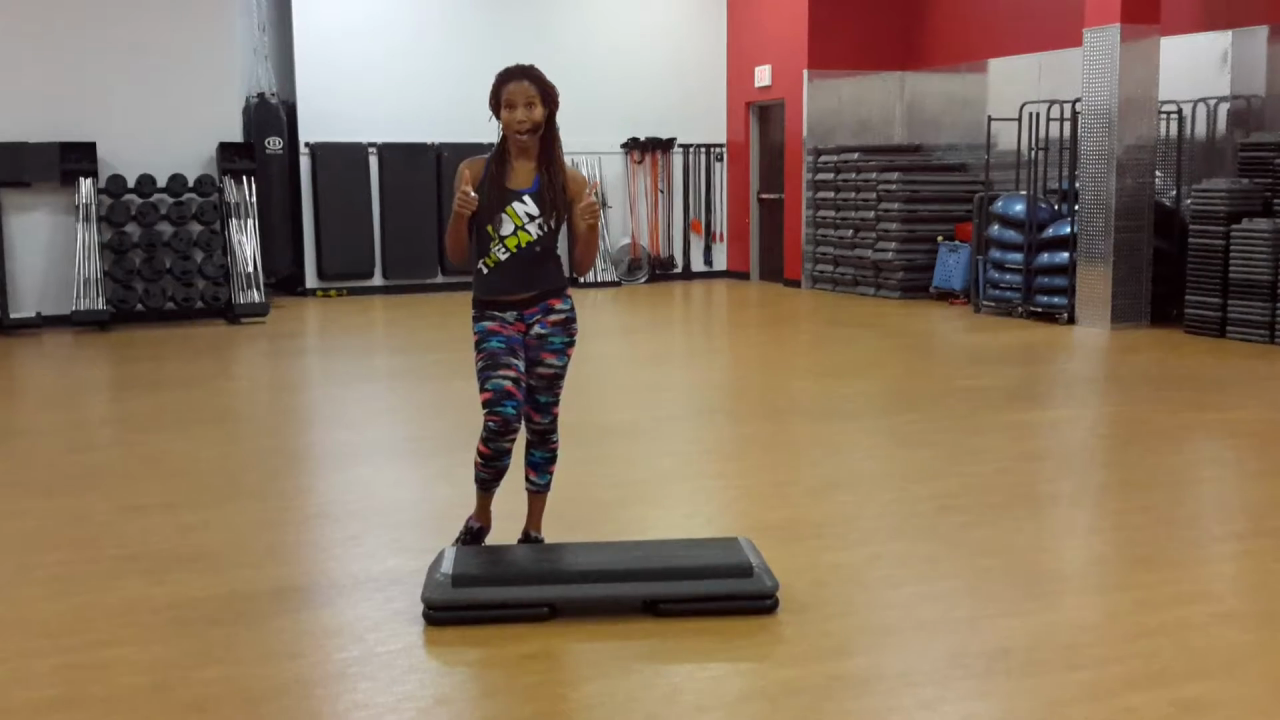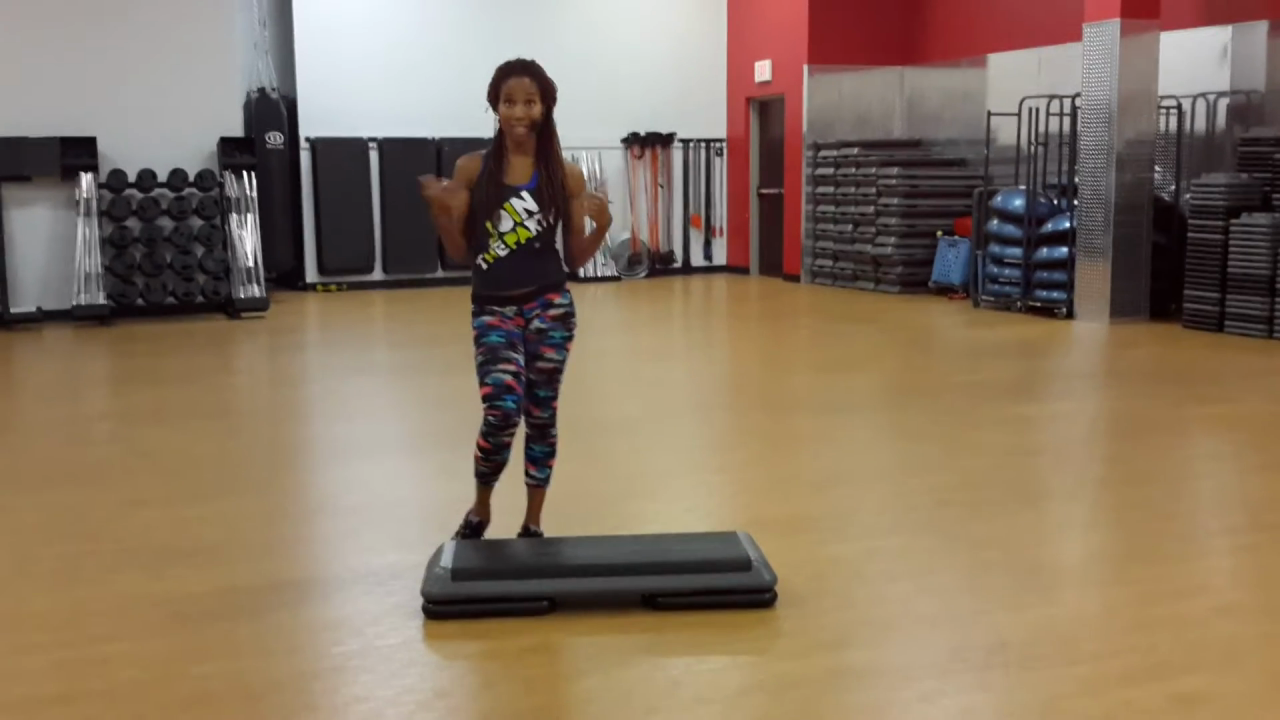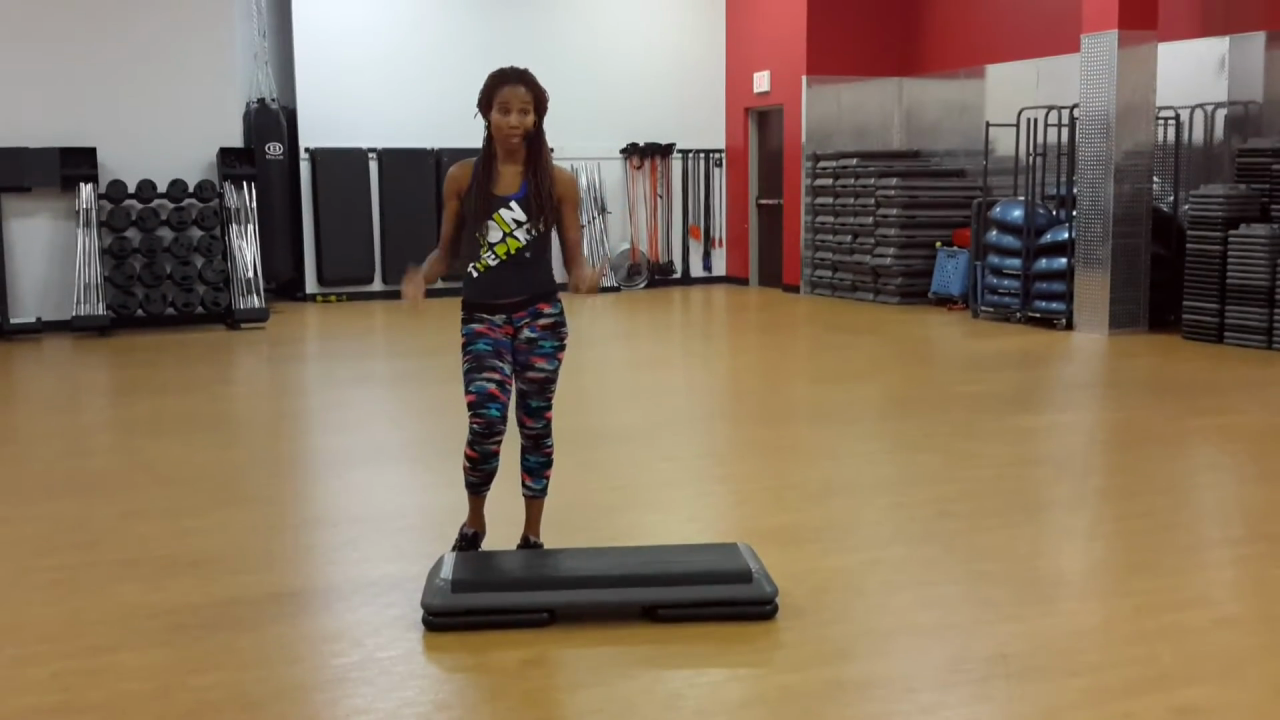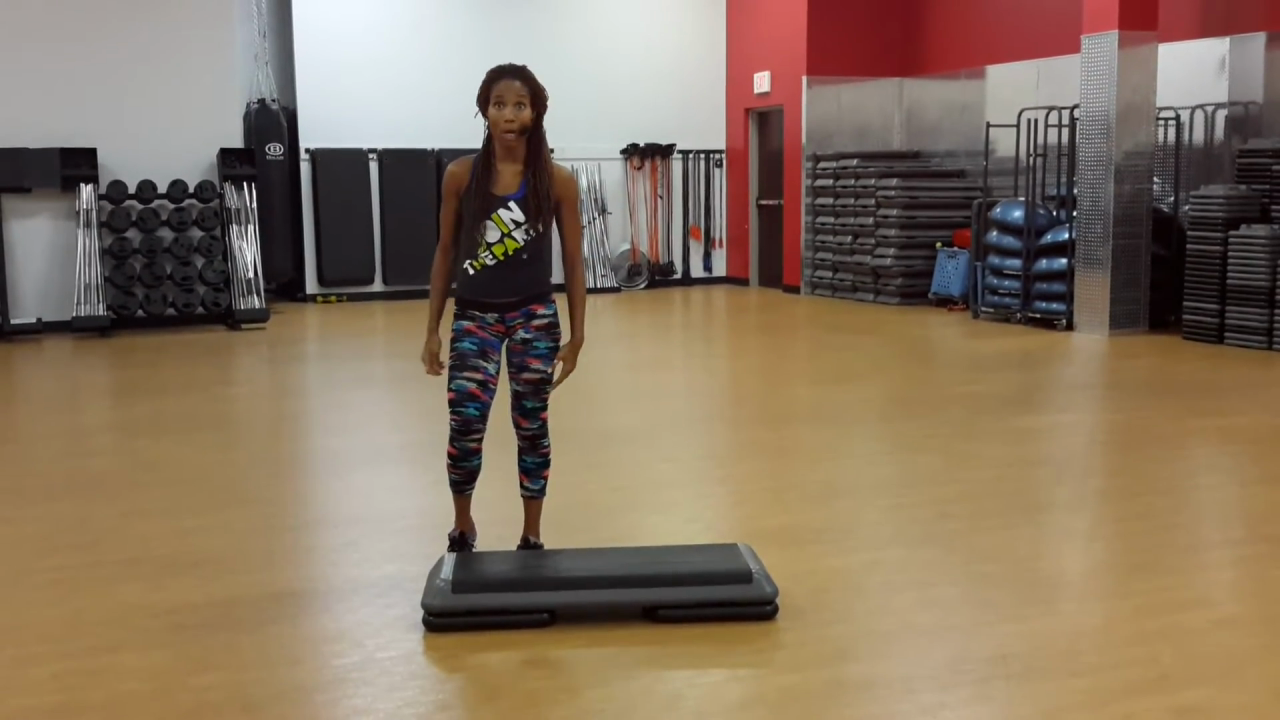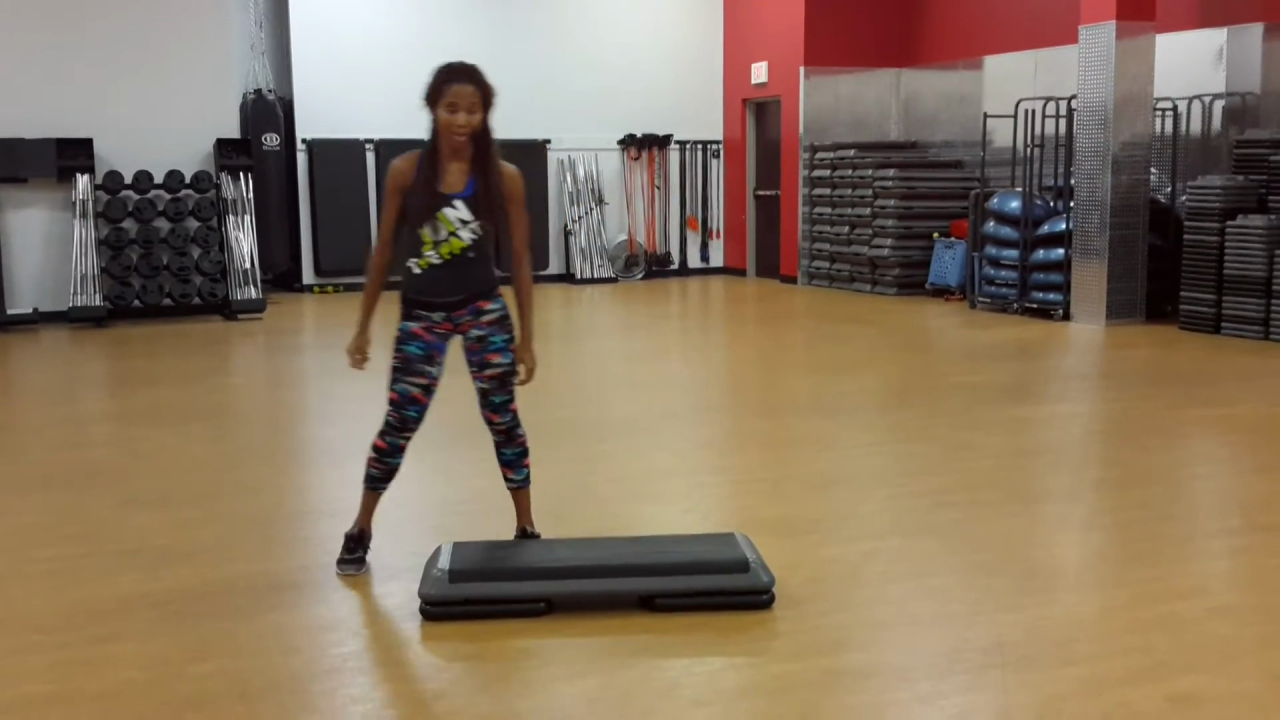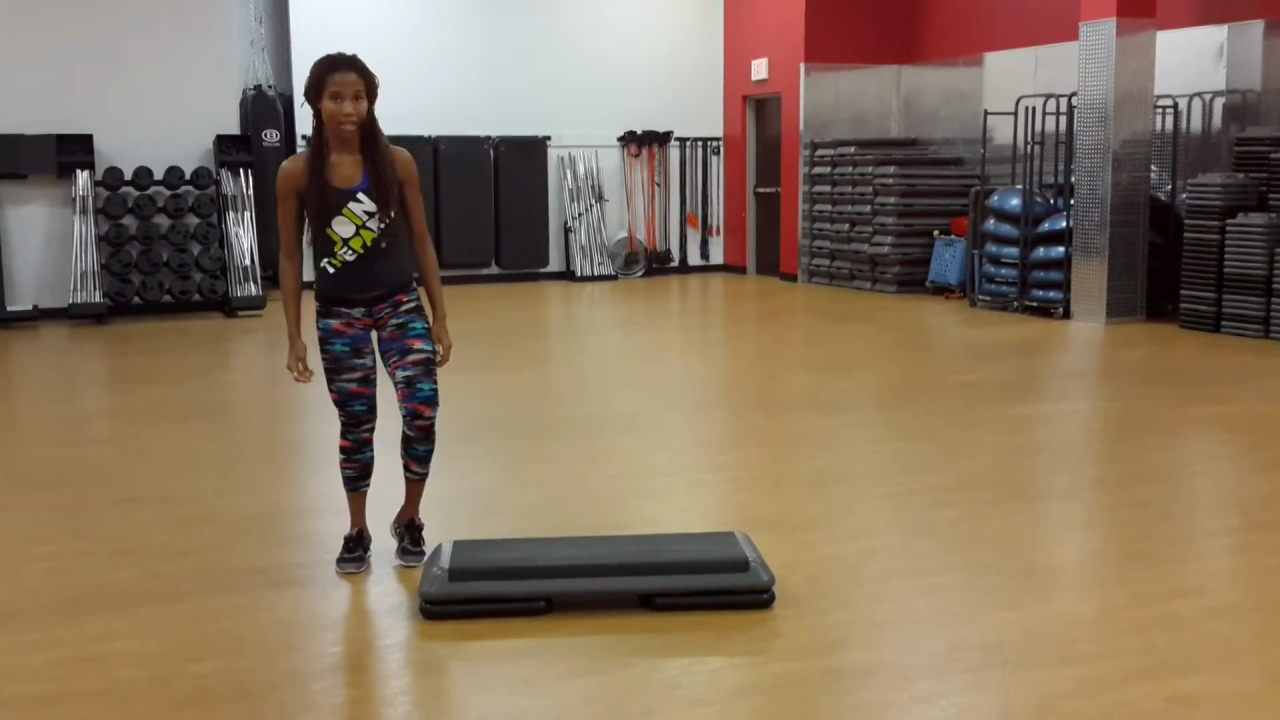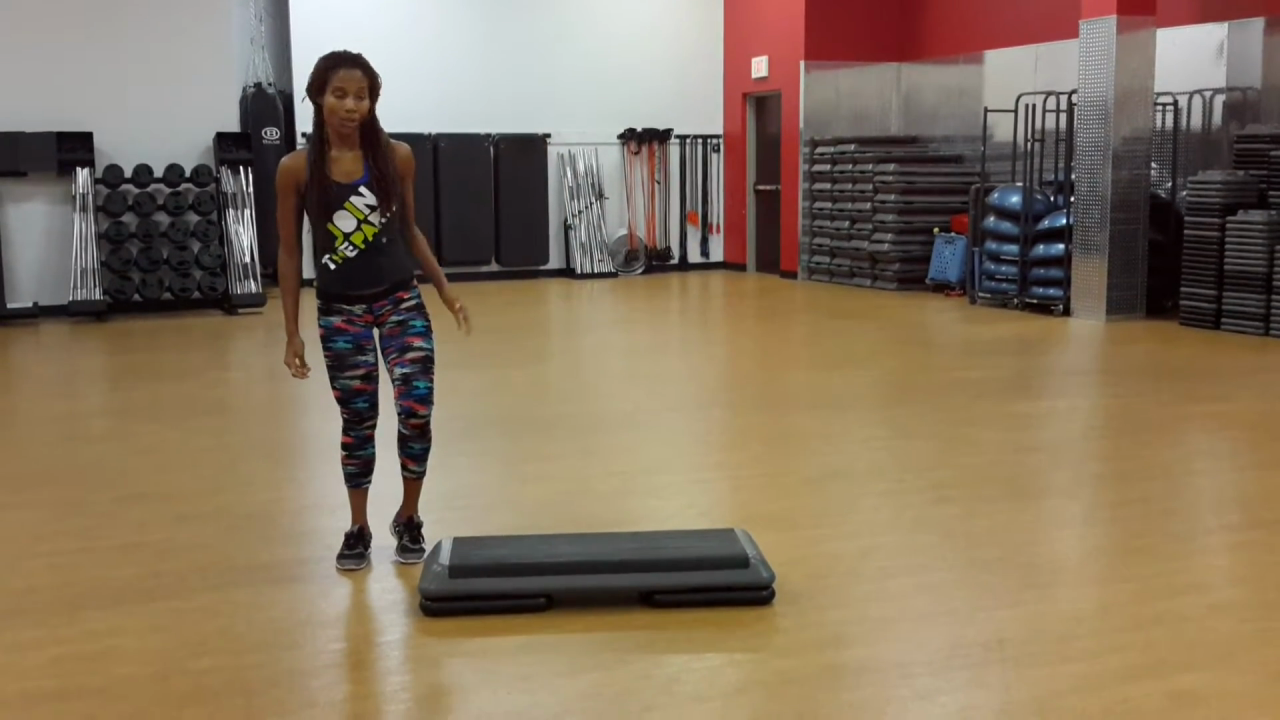
dt=0.7s
person 1, frame 1
left shoulder: (568, 180)
right shoulder: (475, 172)
left elbow: (581, 266)
right elbow: (458, 257)
left wrist: (591, 226)
right wrist: (459, 214)
left hip: (551, 312)
right hip: (494, 314)
left knee: (542, 421)
right knee: (503, 416)
left ankle: (533, 530)
right ankle: (480, 515)
person 1, frame 2
left shoulder: (566, 174)
right shoulder: (471, 169)
left elbow: (574, 259)
right elbow: (459, 254)
left wrist: (599, 229)
right wrist: (441, 213)
left hip: (550, 306)
right hip: (493, 309)
left knee: (542, 415)
right knee: (502, 411)
left ankle: (532, 524)
right ankle: (479, 510)
person 1, frame 3
left shoulder: (558, 180)
right shoulder: (462, 177)
left elbow: (573, 255)
right elbow: (447, 250)
left wrist: (585, 278)
right wrist: (420, 277)
left hip: (540, 315)
right hip: (482, 317)
left knee: (536, 425)
right knee: (487, 423)
left ankle: (532, 536)
right ankle: (473, 524)
person 1, frame 4
left shoulder: (557, 180)
right shoulder: (460, 174)
left elbow: (573, 260)
right elbow: (445, 252)
left wrist: (577, 335)
right wrist: (432, 329)
left hip: (534, 315)
right hip: (474, 316)
left knee: (532, 426)
right knee: (465, 423)
left ankle: (531, 537)
right ankle: (462, 528)
person 1, frame 5
left shoulder: (503, 177)
right shoulder: (405, 171)
left elbow: (519, 258)
right elbow: (382, 250)
left wrist: (527, 336)
right wrist: (362, 326)
left hip: (484, 311)
right hip: (420, 314)
left knee: (503, 419)
right knee: (399, 423)
left ankle: (526, 527)
right ankle: (360, 529)
person 1, frame 6
left shoulder: (396, 162)
right shoulder: (296, 172)
left elbow: (421, 240)
right elbow: (291, 255)
left wrist: (440, 318)
right wrist: (294, 336)
left hip: (400, 303)
right hip: (338, 313)
left knee: (422, 412)
right knee: (355, 424)
left ankle: (409, 520)
right ankle: (357, 532)
person 1, frame 7
left shoulder: (397, 156)
right shoulder: (296, 169)
right elbow: (289, 251)
left wrist: (442, 286)
right wrist: (292, 332)
left hip: (401, 300)
right hip: (339, 311)
left knee: (417, 411)
right knee: (357, 420)
left ankle: (408, 518)
right ankle: (358, 528)
